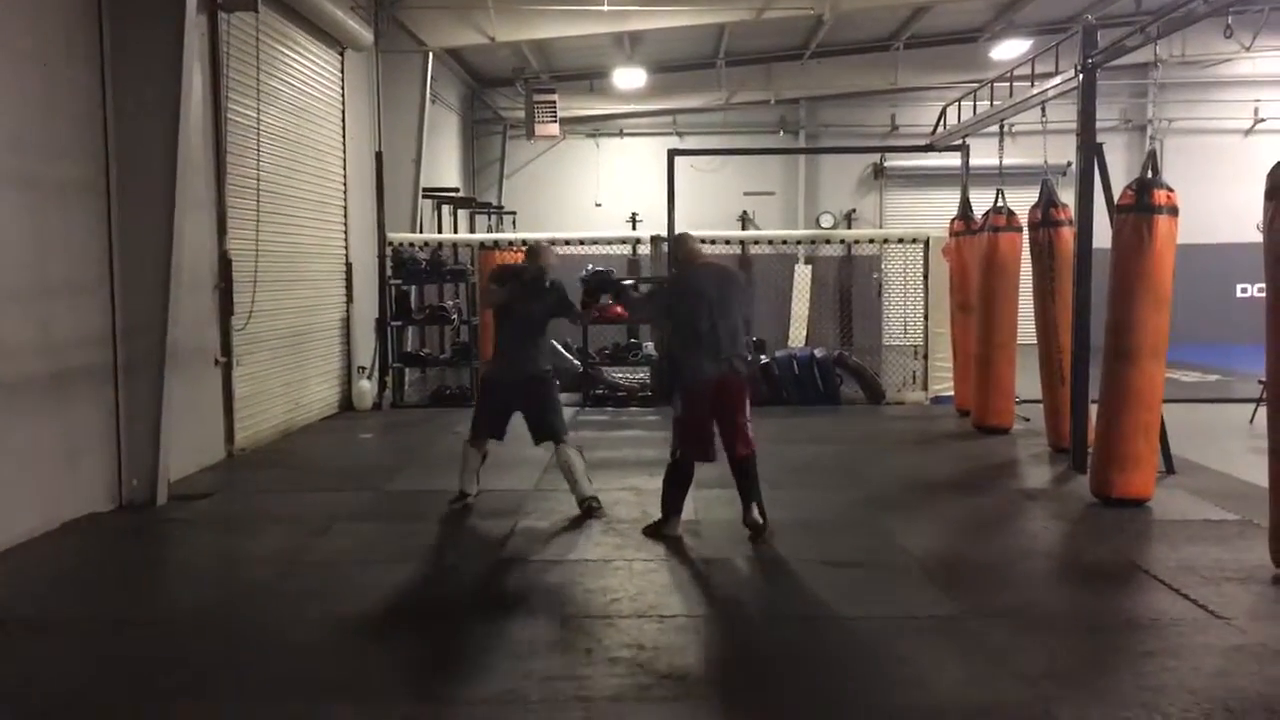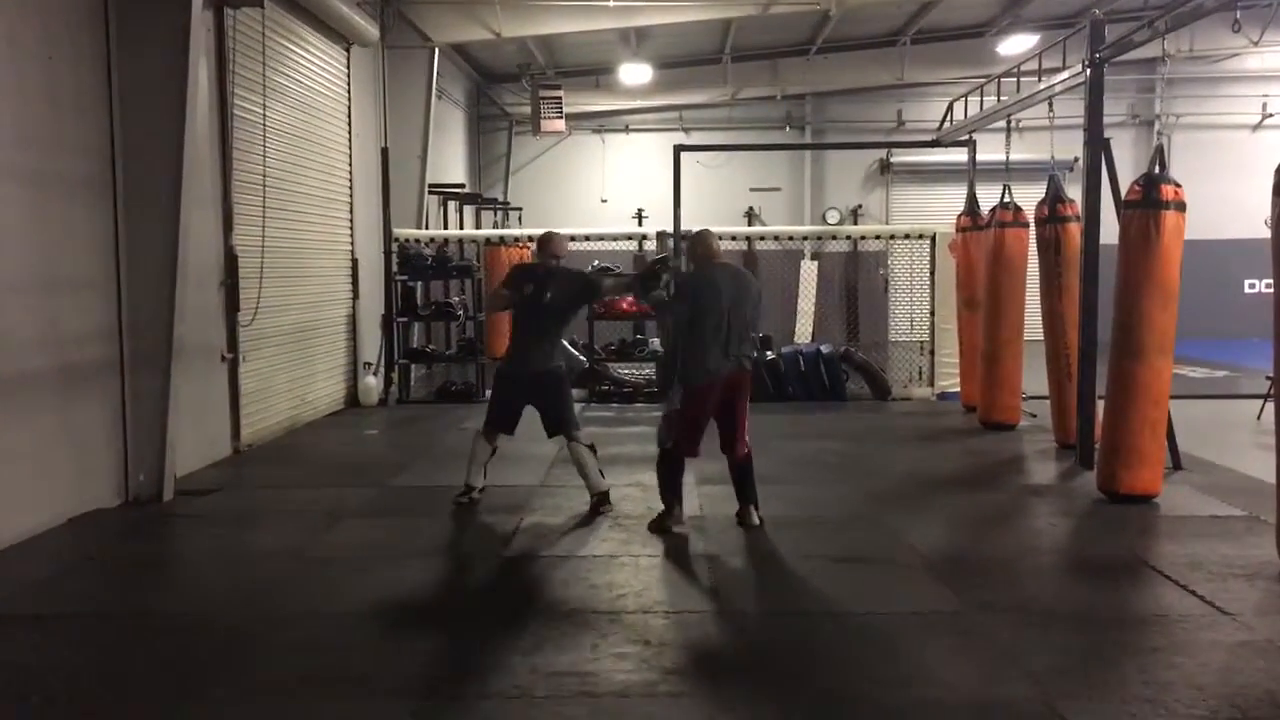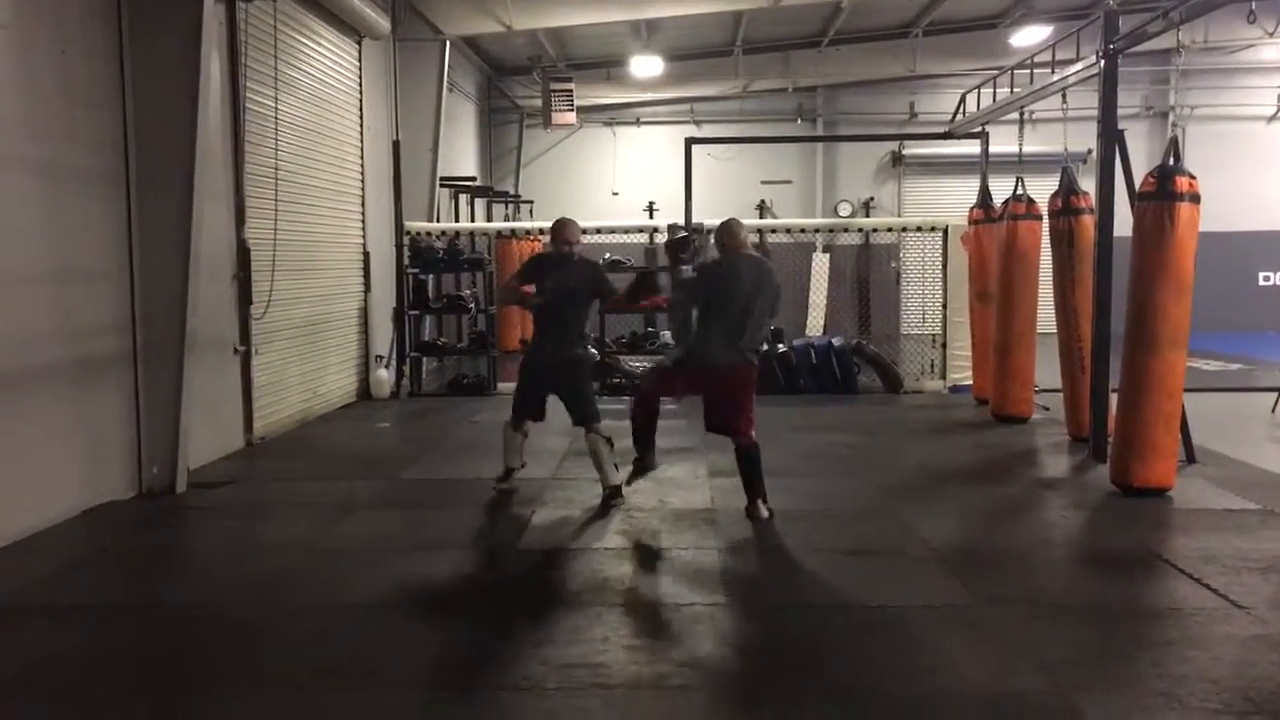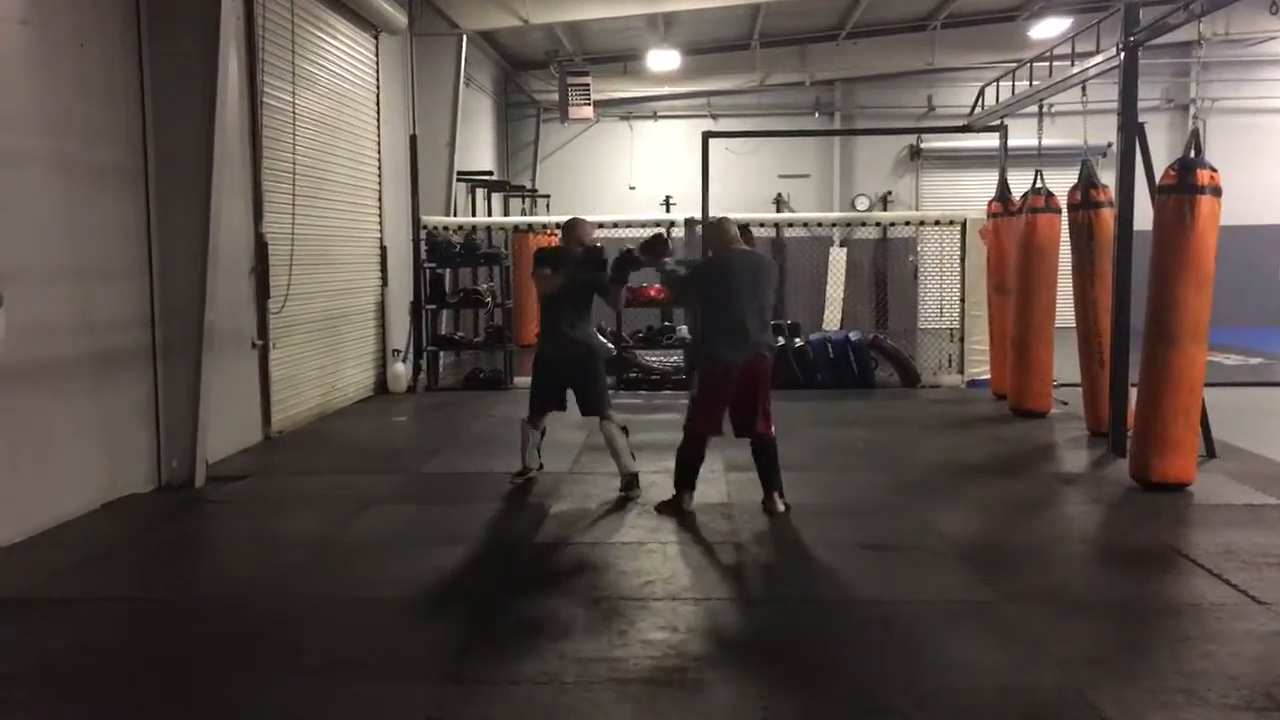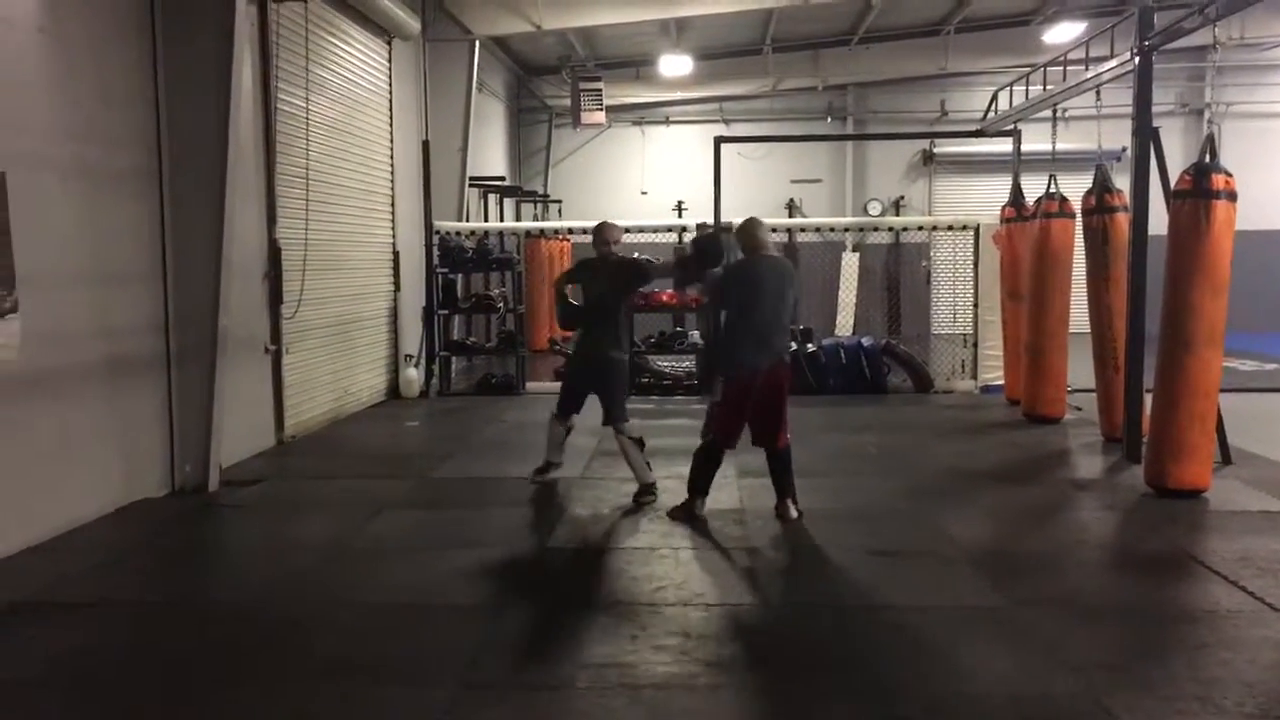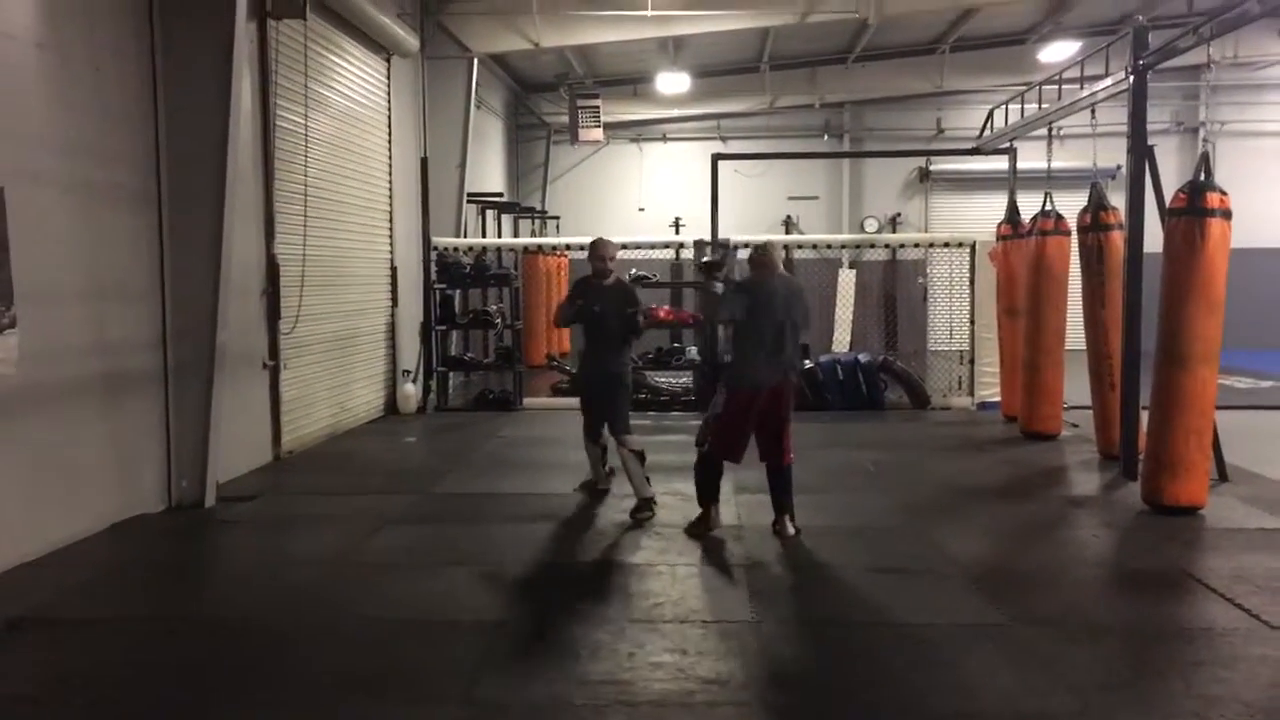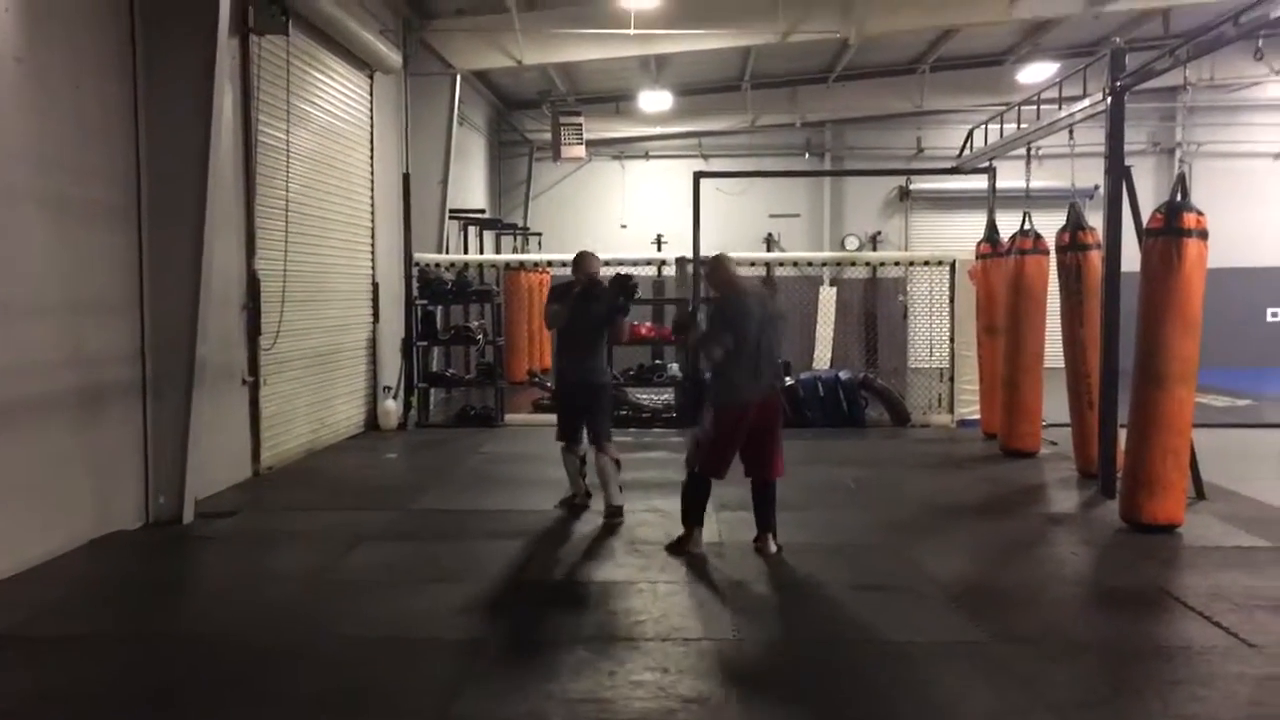
dt=0.3s
person 1, frame 1
left shoulder: (678, 283)
right shoulder: (734, 278)
left elbow: (643, 310)
left wrist: (623, 294)
left hip: (695, 375)
right hip: (734, 371)
left knee: (685, 451)
right knee: (741, 447)
left ankle: (670, 519)
right ankle: (754, 511)
person 1, frame 2
left shoulder: (693, 281)
right shoulder: (748, 280)
left elbow: (671, 318)
left wrist: (659, 302)
left hip: (700, 372)
right hip: (738, 370)
left knee: (674, 443)
right knee: (738, 445)
left ankle: (672, 509)
right ankle: (750, 510)
person 1, frame 3
left shoulder: (718, 269)
right shoulder: (770, 274)
left elbow: (682, 298)
left hip: (705, 358)
right hip: (743, 362)
left knee: (647, 391)
right knee: (743, 433)
left ankle: (645, 457)
right ankle: (758, 503)
person 1, frame 4
left shoulder: (712, 266)
right shoulder: (768, 265)
left elbow: (680, 291)
left wrist: (665, 265)
left hip: (718, 358)
right hip: (758, 357)
left knee: (697, 430)
right knee: (762, 430)
left ankle: (684, 496)
right ankle: (774, 497)
person 1, frame 5
left shoulder: (741, 271)
right shoulder: (786, 269)
left elbow: (715, 299)
left hip: (741, 365)
right hip: (776, 364)
left knee: (716, 437)
right knee: (777, 437)
left ankle: (696, 501)
right ankle: (787, 503)
person 1, frame 6
left shoulder: (752, 287)
right shoulder: (798, 292)
left elbow: (719, 313)
left wrist: (717, 287)
left hip: (745, 380)
right hip: (782, 381)
left knee: (712, 447)
right knee: (779, 454)
left ankle: (710, 512)
right ankle: (785, 519)
person 1, frame 7
left shoulder: (726, 304)
right shoulder: (767, 300)
left elbow: (714, 353)
left wrist: (693, 339)
left hip: (731, 397)
right hip: (767, 394)
left knee: (701, 466)
right knee: (763, 470)
left ankle: (693, 534)
right ankle: (767, 536)
person 2, frame 1
left shoulder: (553, 288)
right shoulder: (504, 275)
left elbow: (578, 318)
right elbow: (486, 300)
right wrist: (520, 288)
left hip: (536, 373)
right hip: (499, 373)
left knee: (559, 437)
right knee: (478, 436)
left ankle: (587, 496)
right ankle: (467, 490)
person 2, frame 2
left shoulder: (573, 279)
right shoulder: (522, 273)
left elbow: (611, 286)
right elbow: (491, 304)
left wrist: (640, 279)
right wrist: (519, 298)
left hip: (549, 368)
right hip: (515, 366)
left knee: (572, 434)
right knee: (491, 429)
left ankle: (600, 492)
right ankle: (473, 485)
person 2, frame 3
left shoulder: (590, 269)
right shoulder: (539, 264)
left elbow: (614, 300)
right elbow: (505, 295)
right wrist: (529, 298)
left hip: (574, 356)
right hip: (539, 354)
left knee: (591, 423)
right knee: (519, 418)
left ankle: (612, 484)
right ankle: (512, 467)
person 2, frame 4
left shoulder: (596, 263)
right shoulder: (546, 256)
left elbow: (616, 303)
right elbow: (543, 287)
left wrist: (620, 275)
right wrist: (577, 270)
left hip: (585, 348)
right hip: (551, 348)
left knee: (604, 413)
right knee: (536, 413)
left ankle: (630, 474)
right ankle: (531, 464)
person 2, frame 5
left shoulder: (630, 267)
right shoulder: (586, 267)
left elbow: (661, 269)
right elbow: (560, 283)
left hip: (613, 356)
right hip: (583, 352)
left knee: (619, 422)
right knee: (562, 412)
left ankle: (647, 482)
right ankle: (552, 461)
person 2, frame 6
left shoulder: (625, 290)
right shoulder: (582, 286)
left elbow: (636, 329)
right elbow: (559, 319)
left wrist: (635, 327)
right wrist: (576, 314)
left hip: (617, 369)
right hip: (590, 368)
left knee: (622, 434)
right knee: (592, 432)
left ankle: (646, 497)
right ankle: (600, 477)
person 2, frame 7
left shoulder: (605, 295)
right shoulder: (561, 292)
left elbow: (618, 336)
right elbow: (550, 321)
left wrist: (620, 310)
right wrist: (578, 300)
left hip: (597, 379)
right hip: (567, 379)
left knee: (602, 443)
right knee: (570, 441)
left ankle: (614, 504)
right ankle: (580, 493)
